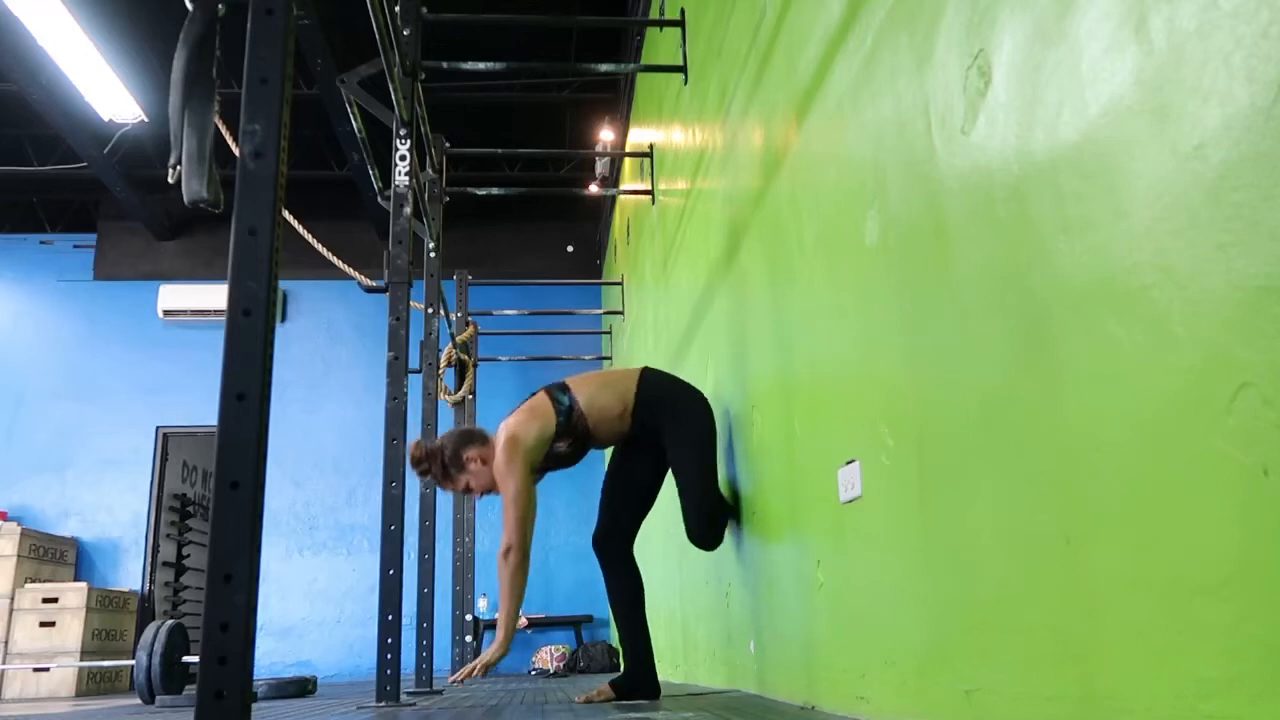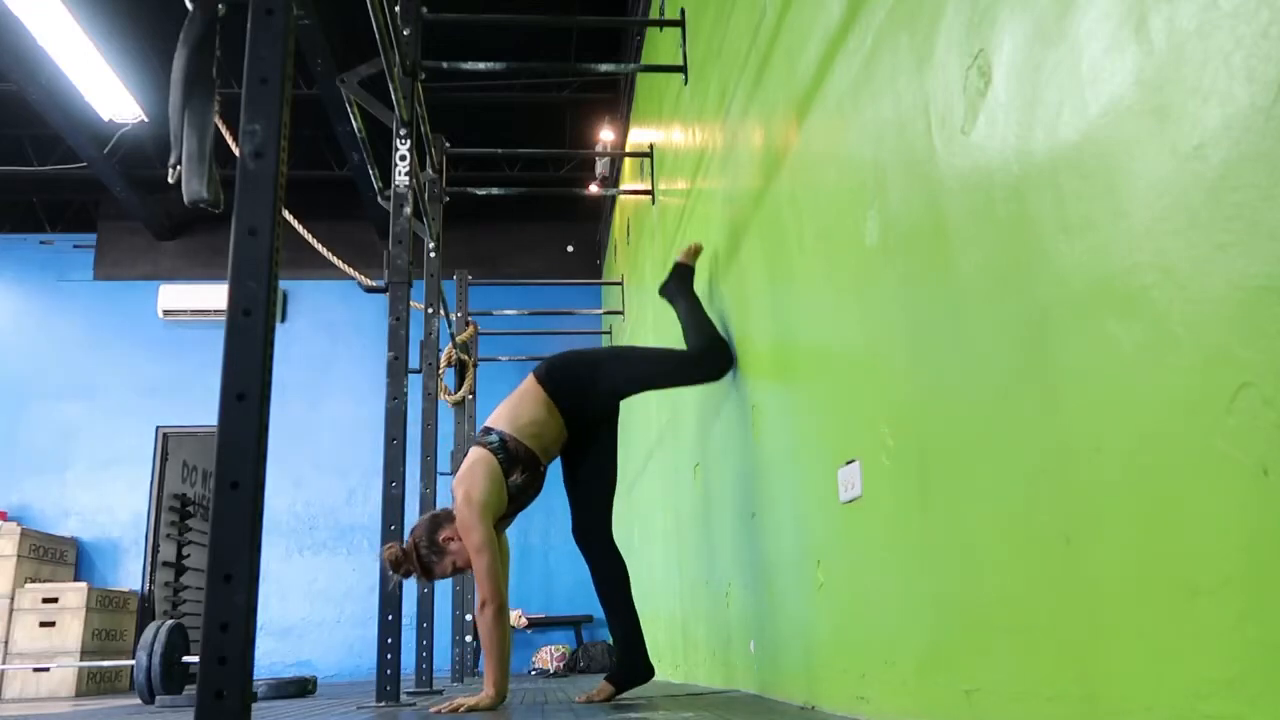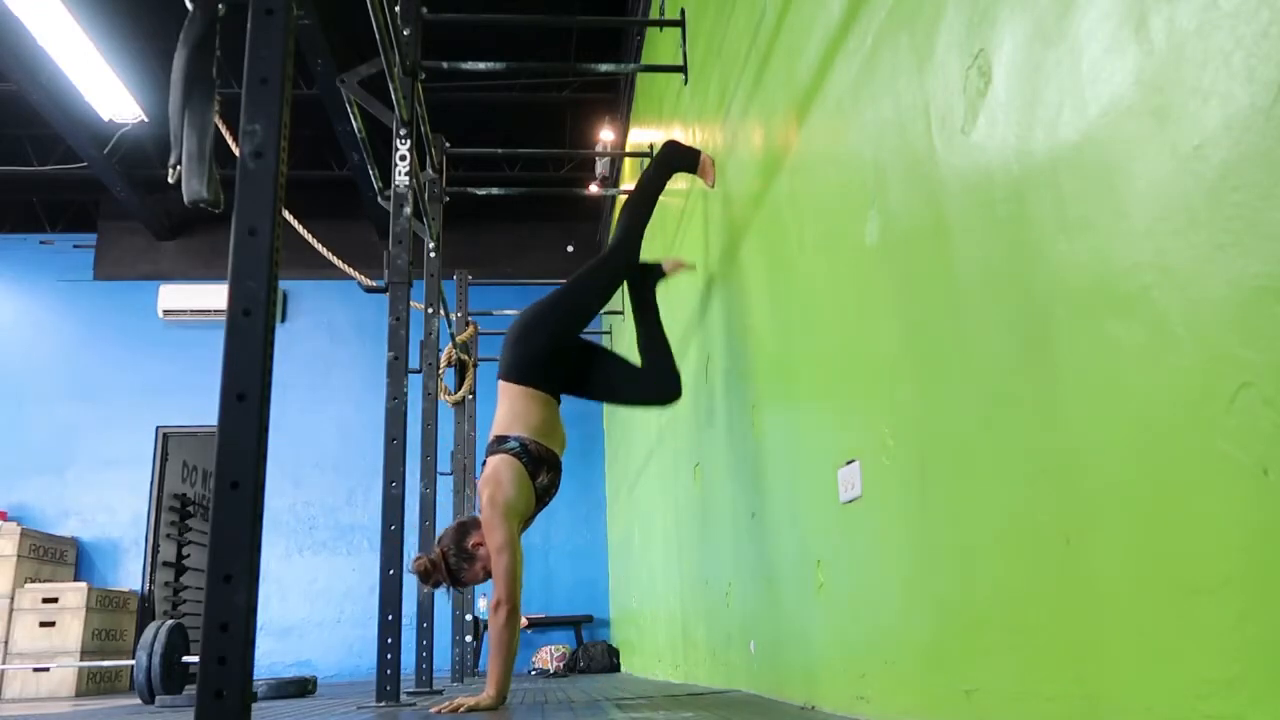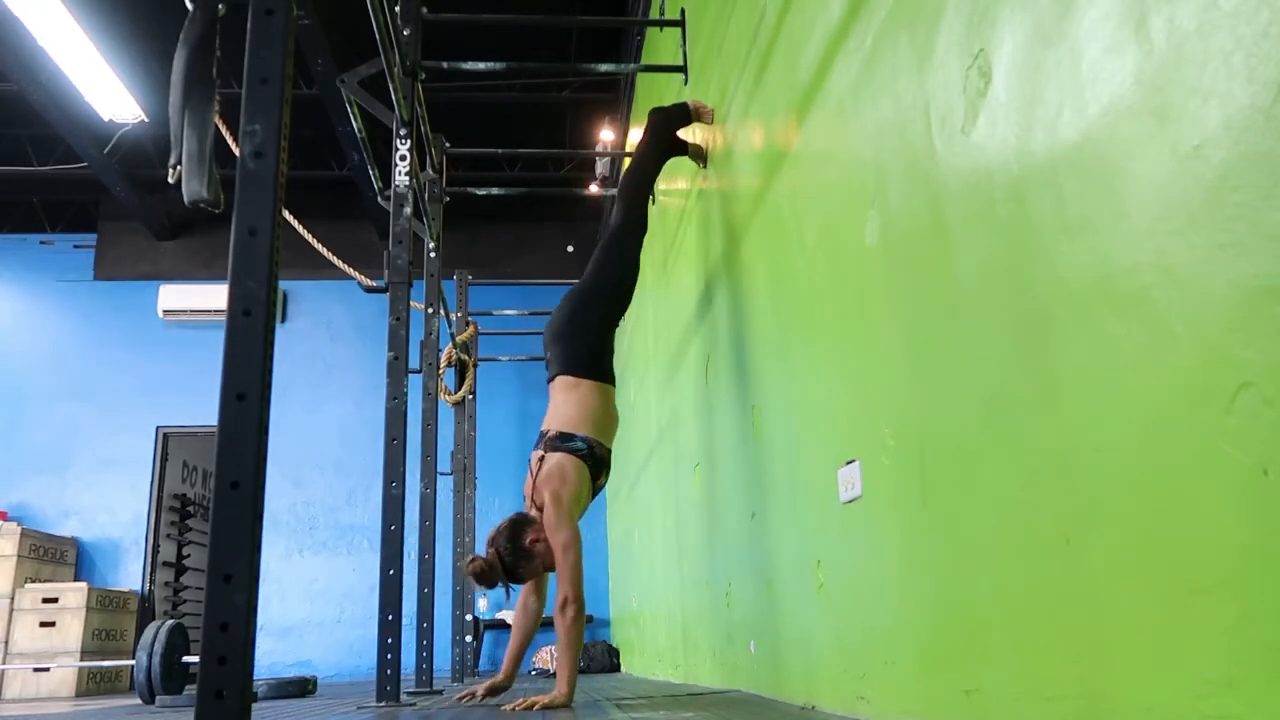
dt=1s
person 1, frame 1
left shoulder: (511, 447)
right shoulder: (512, 444)
left elbow: (513, 550)
right elbow: (515, 551)
left wrist: (501, 639)
right wrist: (505, 634)
left hip: (672, 407)
right hip: (642, 425)
left knee: (703, 530)
right knee: (610, 543)
left ankle: (717, 504)
right ankle: (639, 674)
person 1, frame 2
left shoulder: (471, 508)
right shoulder: (483, 517)
left elbow: (489, 603)
right elbow: (494, 604)
left wrist: (492, 691)
right wrist: (497, 688)
left hip: (575, 387)
right hip: (573, 413)
left knee: (710, 360)
right knee: (592, 537)
left ankle: (678, 286)
right ankle: (631, 663)
person 1, frame 3
left shoulder: (498, 508)
right shoulder: (498, 510)
left elbow: (504, 605)
right elbow: (504, 606)
left wrist: (493, 694)
right wrist: (495, 690)
left hip: (540, 349)
right hip: (542, 361)
left knee: (618, 251)
right knee: (658, 390)
left ankle: (677, 159)
right ankle: (647, 276)
person 1, frame 4
left shoulder: (553, 498)
right shoulder: (542, 502)
left elbow: (570, 601)
right elbow: (536, 597)
left wrist: (563, 691)
right wrist: (504, 674)
left hip: (580, 339)
right hip: (575, 344)
left knee: (626, 226)
right knee: (623, 230)
left ankle: (669, 128)
